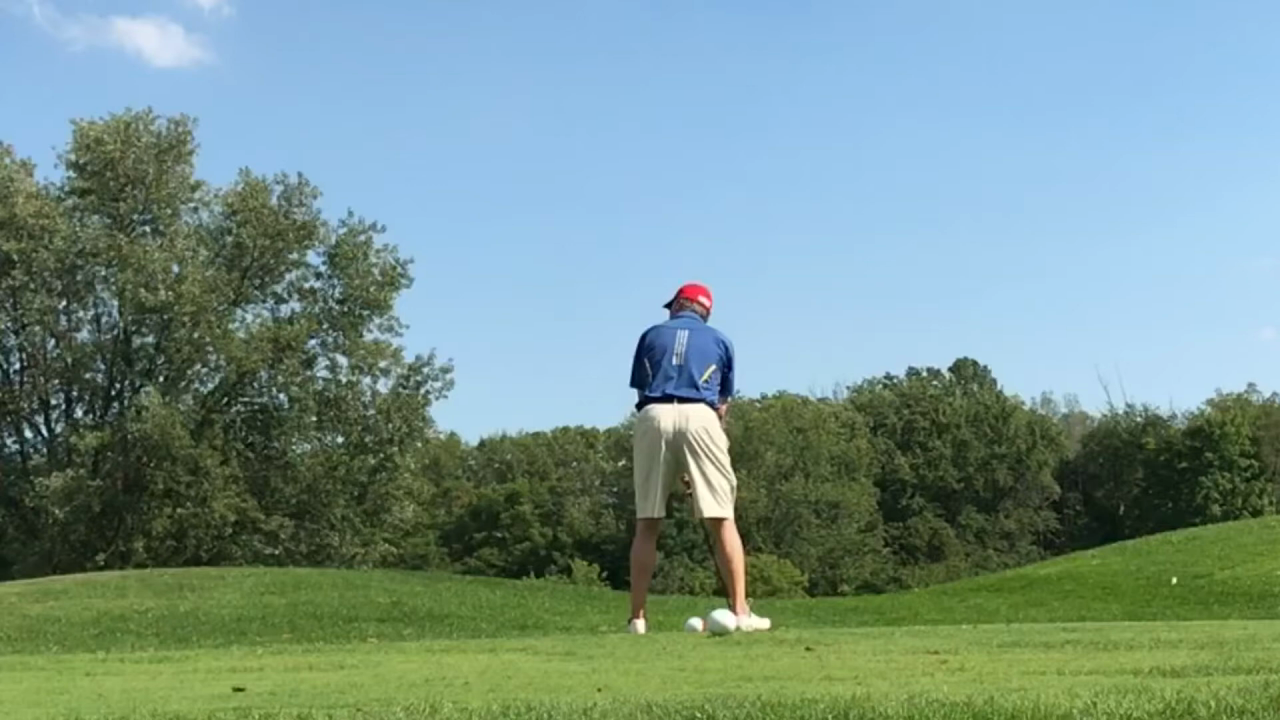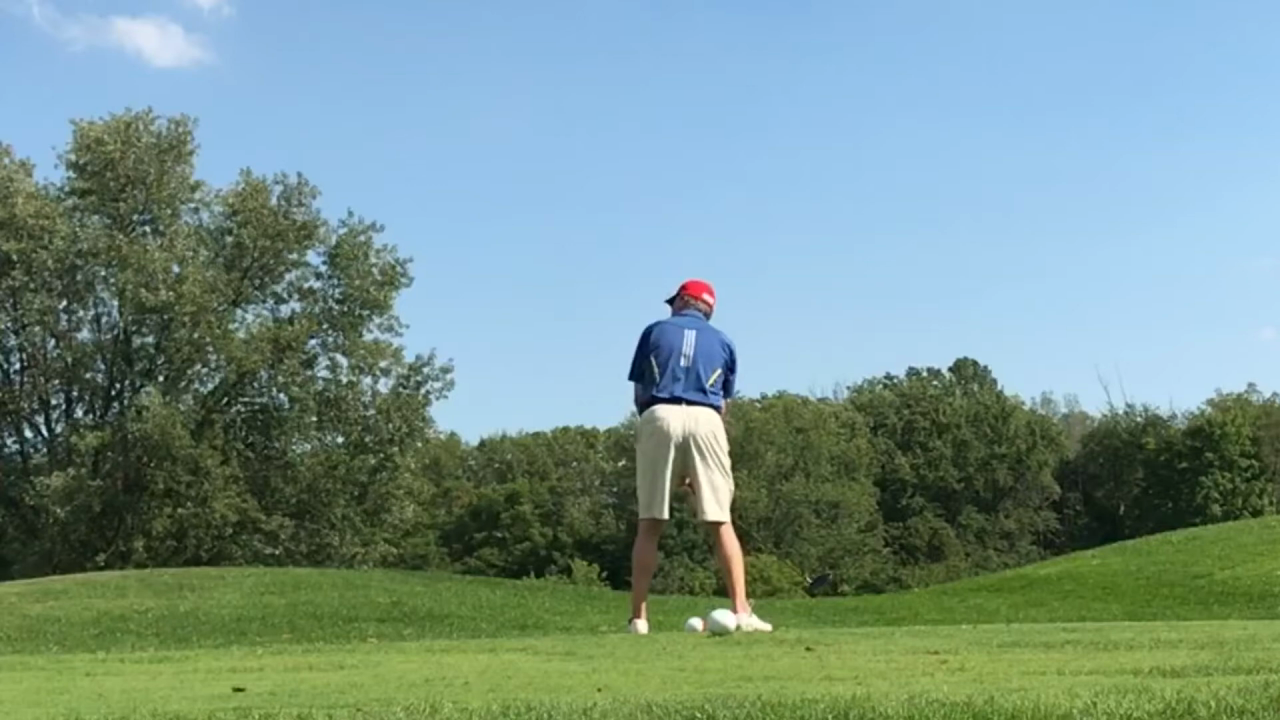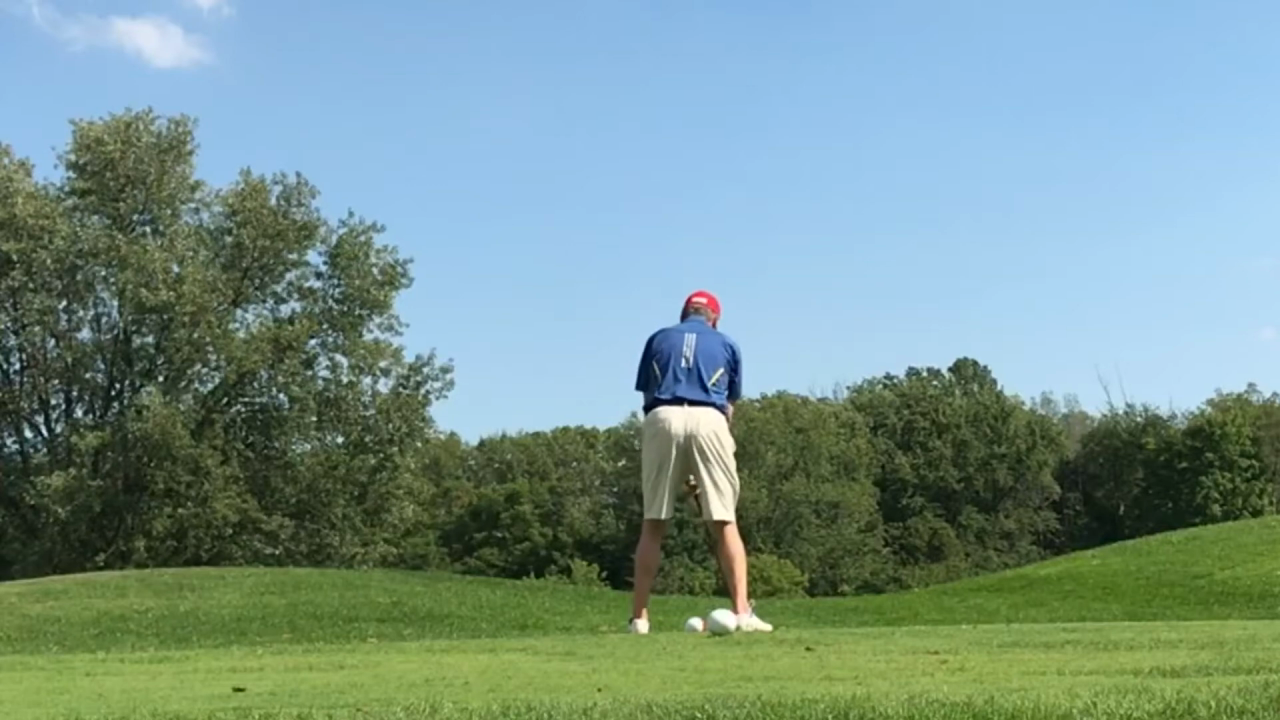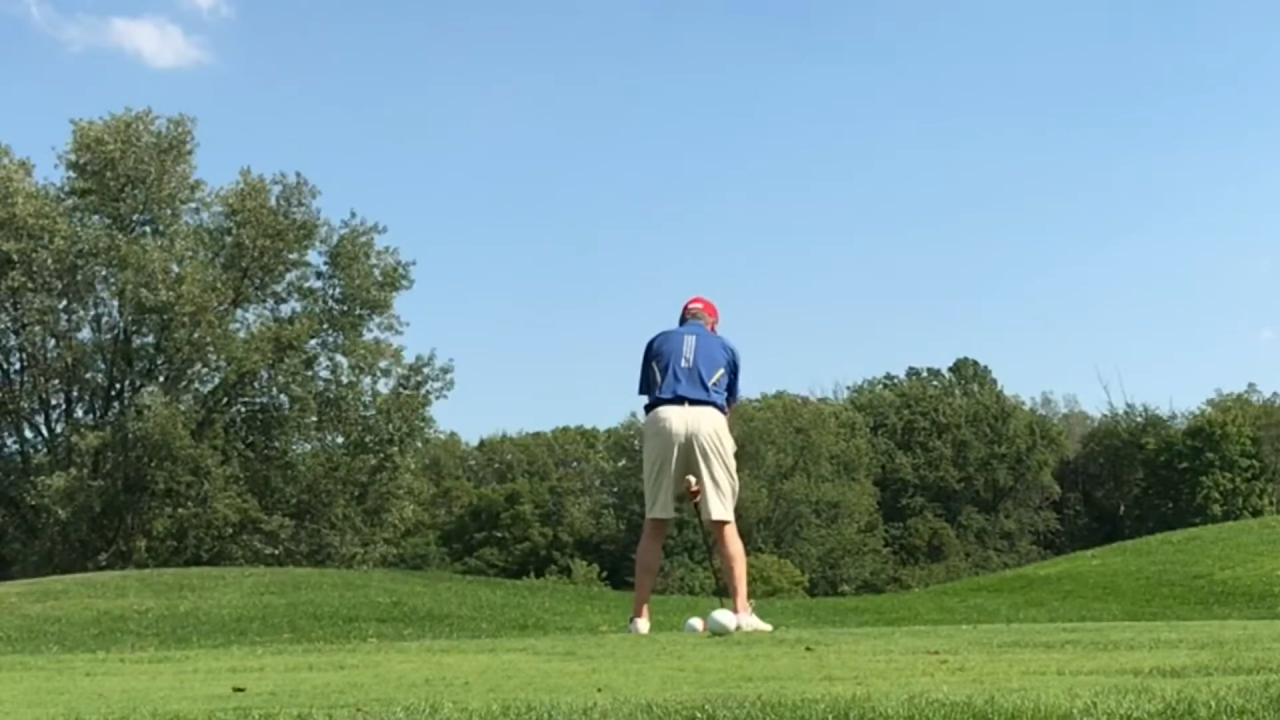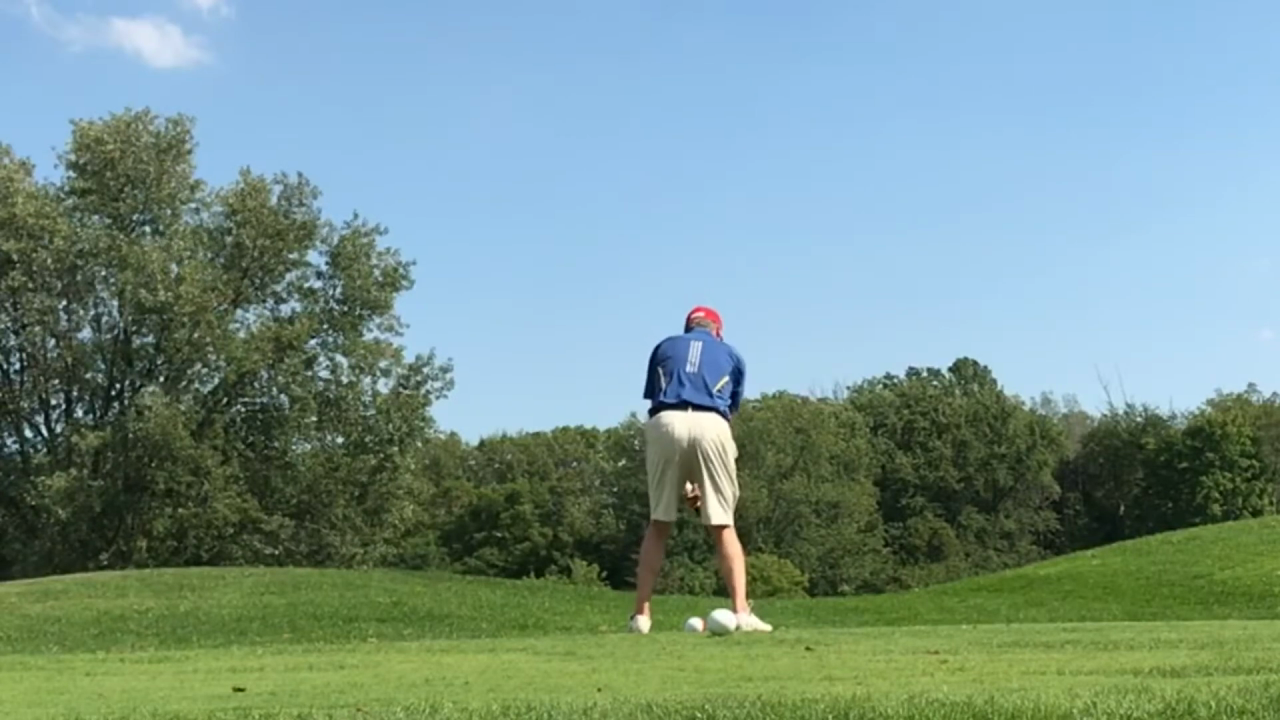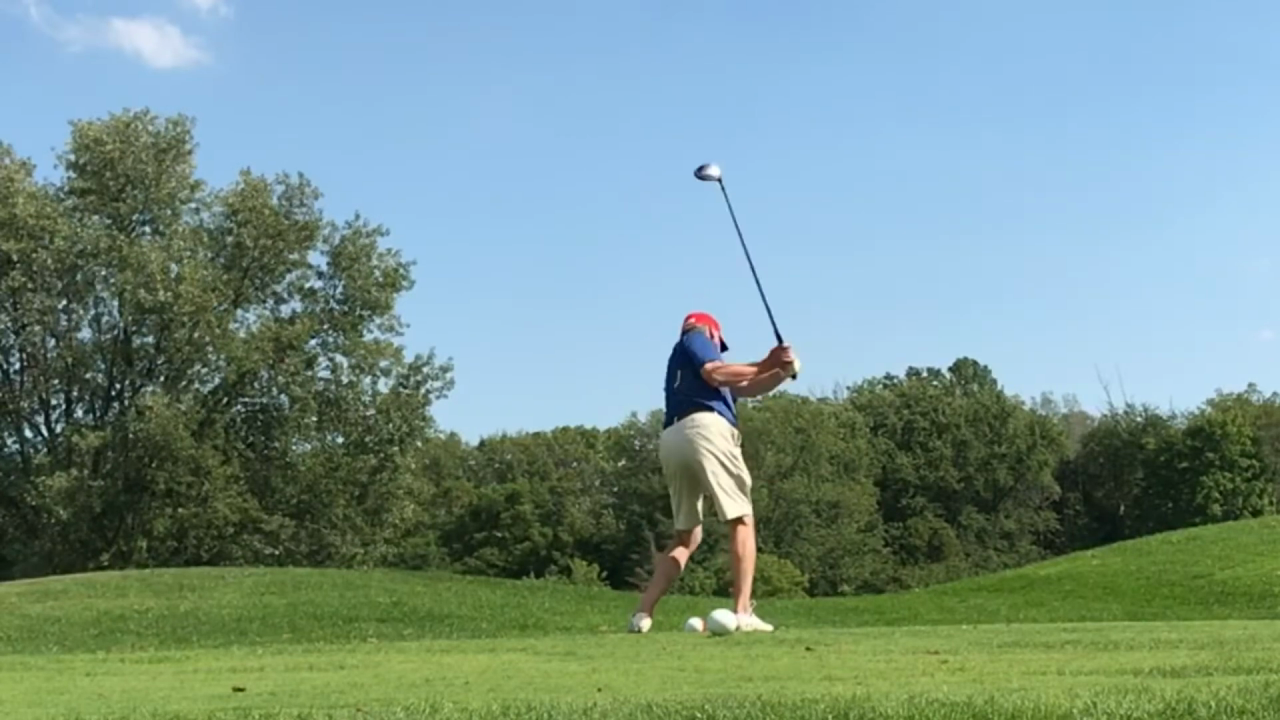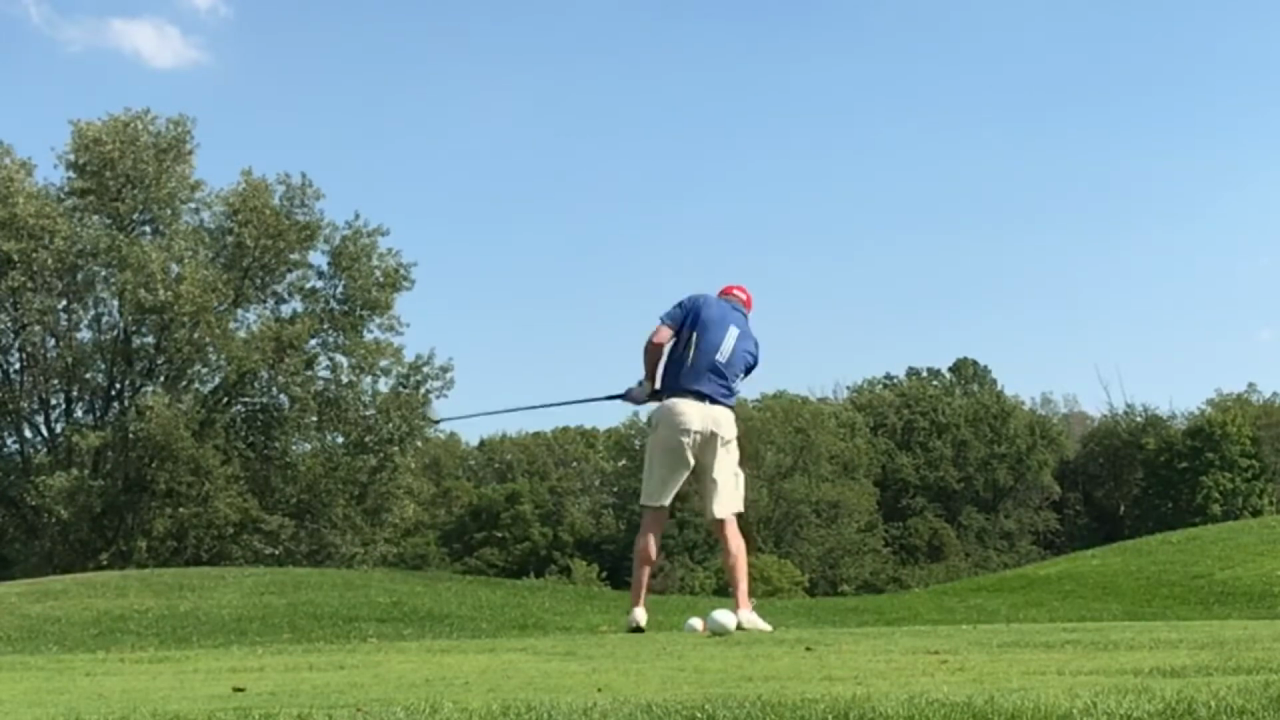
dt=0.5s
person 1, frame 1
left shoulder: (651, 335)
right shoulder: (719, 340)
right elbow: (721, 405)
left hip: (653, 418)
right hip: (698, 418)
left knee: (647, 524)
right knee: (721, 520)
left ankle: (637, 617)
right ankle: (741, 612)
person 1, frame 2
left shoulder: (654, 331)
right shoulder: (723, 342)
left elbow: (639, 395)
right wrist: (693, 469)
left hip: (659, 418)
right hip: (704, 421)
left knee: (650, 525)
right knee: (720, 522)
left ankle: (639, 618)
right ankle: (742, 612)
person 1, frame 3
left shoulder: (658, 339)
right shoulder: (726, 344)
right elbow: (729, 406)
right wrist: (701, 469)
left hip: (663, 420)
right hip: (707, 421)
left knee: (653, 524)
right knee: (724, 522)
left ankle: (639, 617)
right ankle: (742, 612)
person 1, frame 4
left shoulder: (657, 342)
right shoulder: (725, 347)
left wrist: (680, 471)
right wrist: (700, 476)
left hip: (662, 420)
right hip: (707, 421)
left knee: (655, 524)
right knee: (724, 522)
left ankle: (640, 617)
right ankle: (742, 612)
person 1, frame 5
left shoulder: (664, 348)
right shoulder: (732, 356)
right wrist: (698, 484)
left hip: (665, 425)
right hip: (710, 427)
left knee: (659, 525)
right knee: (723, 526)
left ankle: (641, 615)
right ankle: (742, 612)
person 1, frame 6
left shoulder: (682, 366)
right shoulder: (694, 340)
left elbow: (745, 388)
right elbow: (714, 374)
left wrist: (780, 368)
right wrist: (765, 365)
left hip: (673, 441)
right hip: (704, 431)
left knee: (687, 538)
right knee: (741, 521)
left ankle: (642, 613)
right ankle: (742, 612)
person 1, frame 7
left shoulder: (703, 303)
right shoulder: (751, 344)
left elbow: (657, 341)
left wrist: (648, 383)
left hip: (677, 414)
right hip: (718, 421)
left knee: (653, 518)
right knee: (725, 522)
left ankle: (637, 610)
right ankle: (744, 609)
